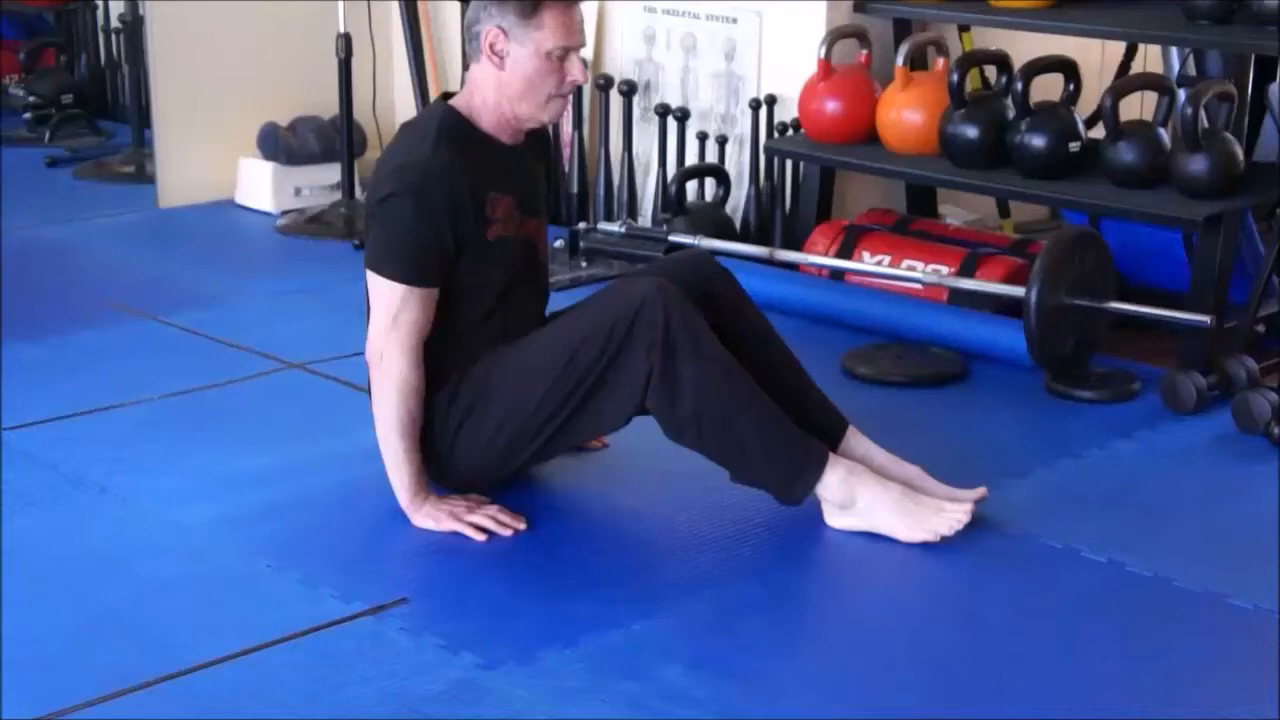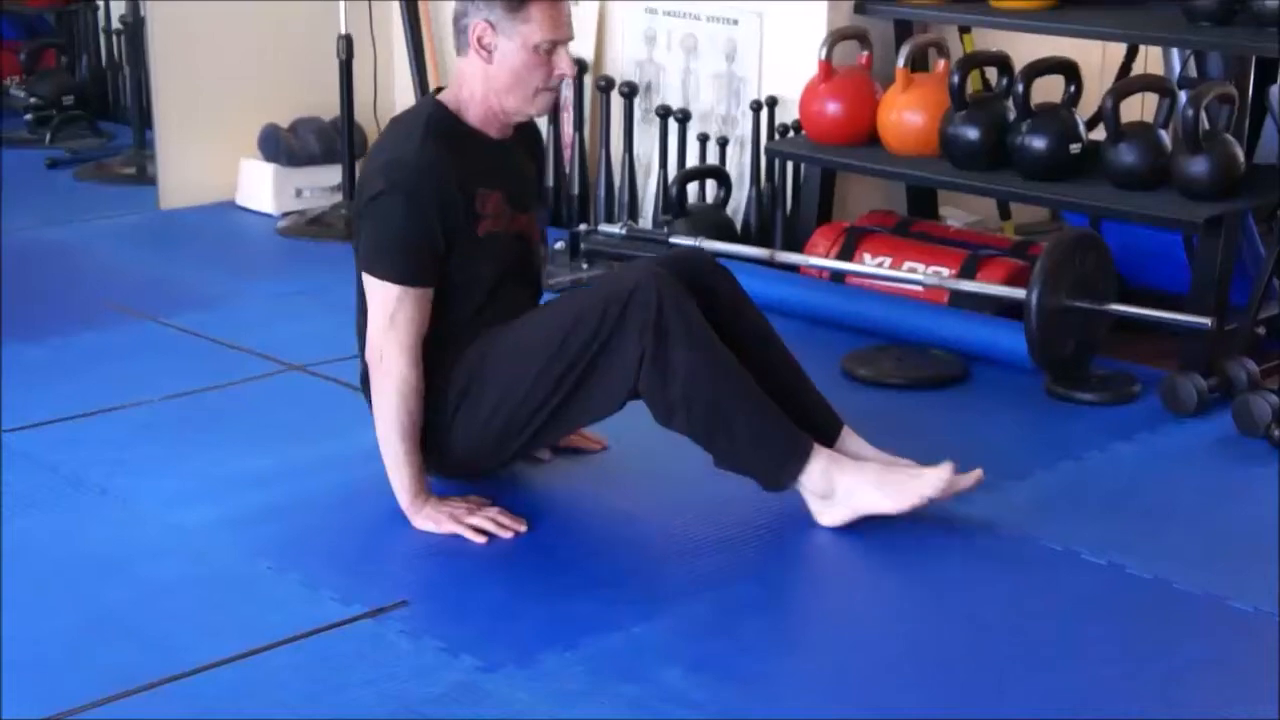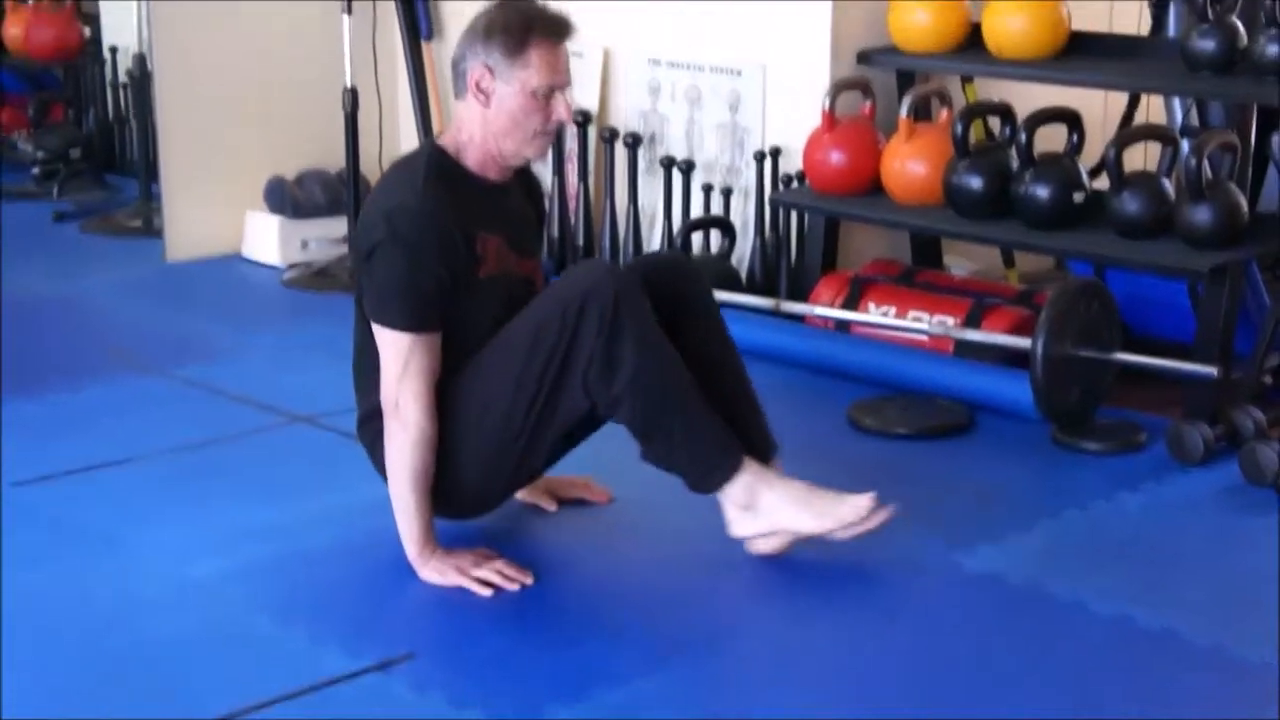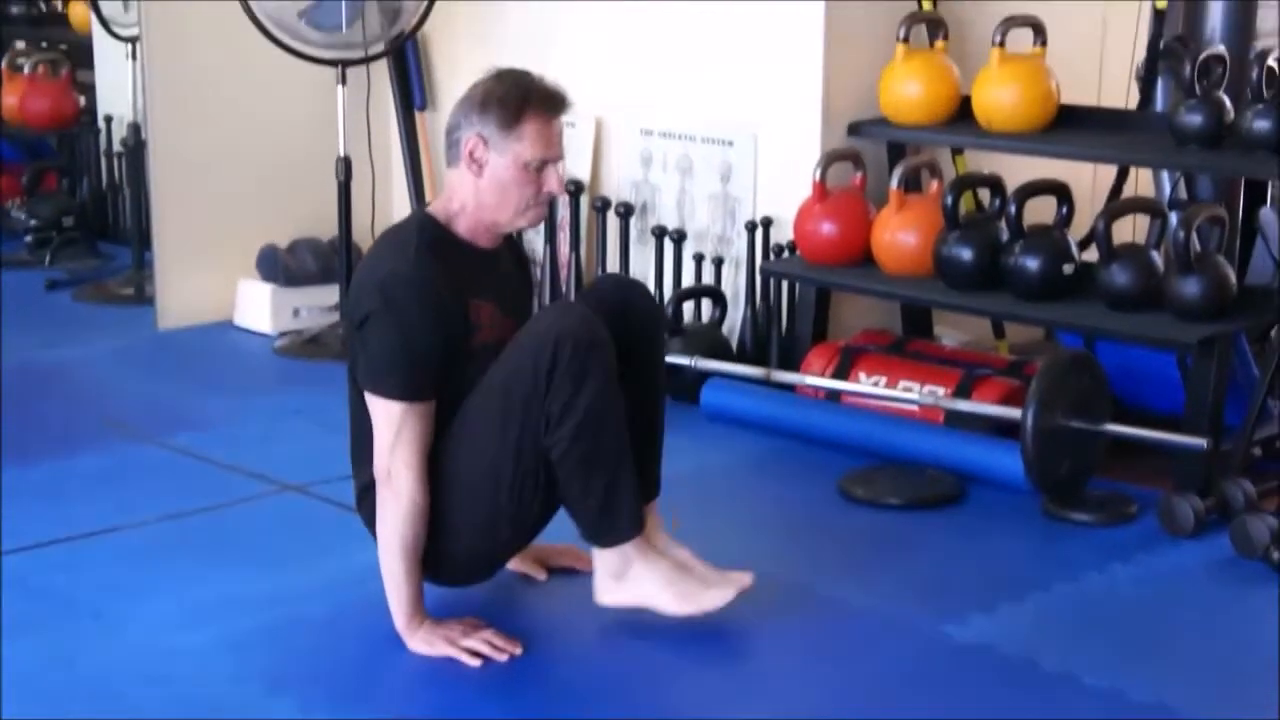
dt=0.3s
person 1, frame 1
left shoulder: (528, 143)
right shoulder: (427, 172)
right elbow: (390, 346)
left wrist: (553, 405)
right wrist: (417, 499)
left hip: (508, 383)
right hip: (456, 422)
left knee: (696, 280)
right knee: (649, 315)
left ankle: (847, 453)
right ankle: (837, 488)
person 1, frame 2
left shoulder: (518, 139)
right shoulder: (415, 167)
right elbow: (389, 346)
left wrist: (538, 407)
right wrist: (416, 501)
left hip: (501, 376)
right hip: (449, 411)
left knee: (692, 274)
right knee: (643, 300)
left ankle: (839, 450)
right ankle: (819, 476)
person 1, frame 3
left shoulder: (516, 189)
right shoulder: (411, 212)
right elbow: (404, 393)
left wrist: (525, 472)
right wrist: (426, 553)
left hip: (492, 432)
right hip: (446, 456)
left knee: (670, 279)
right knee: (597, 300)
left ankle: (752, 482)
right ankle: (745, 494)
person 1, frame 4
left shoulder: (503, 254)
right shoulder: (408, 279)
right elbow: (397, 461)
left wrist: (513, 537)
right wrist: (412, 623)
left hip: (483, 497)
right hip: (440, 526)
left knee: (625, 304)
right knee: (569, 337)
left ankle: (635, 534)
right ankle: (623, 563)
